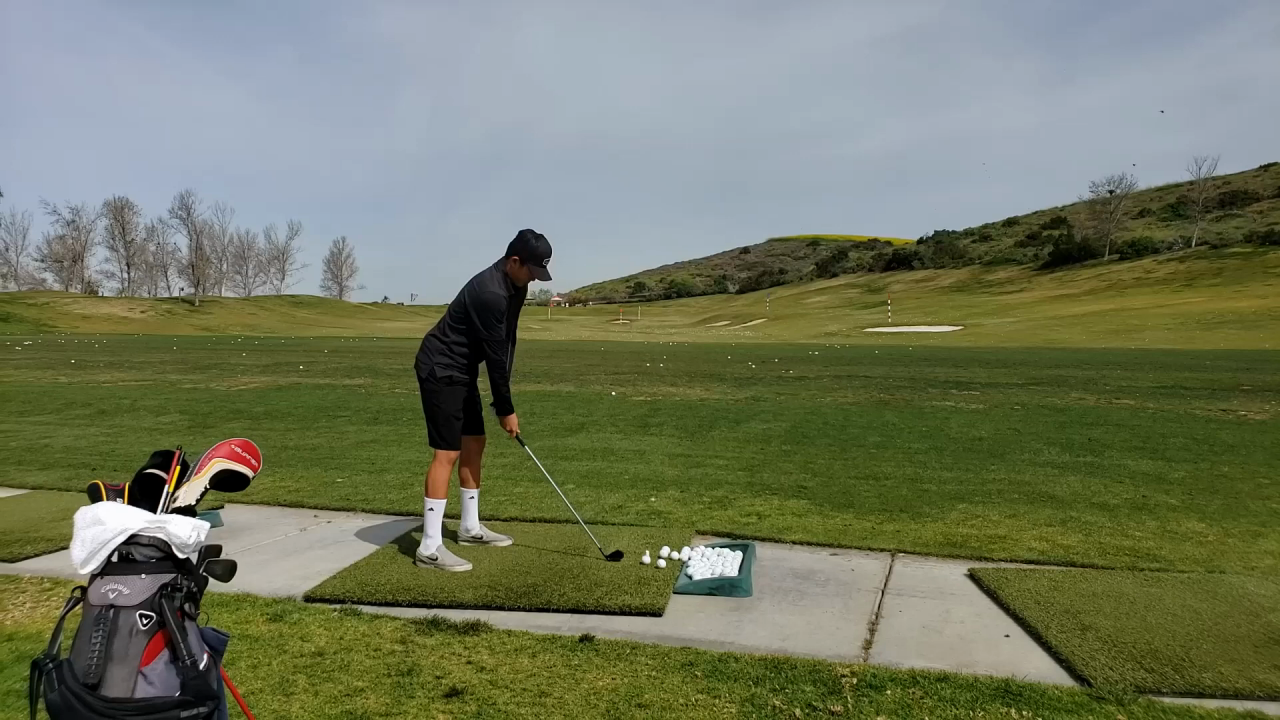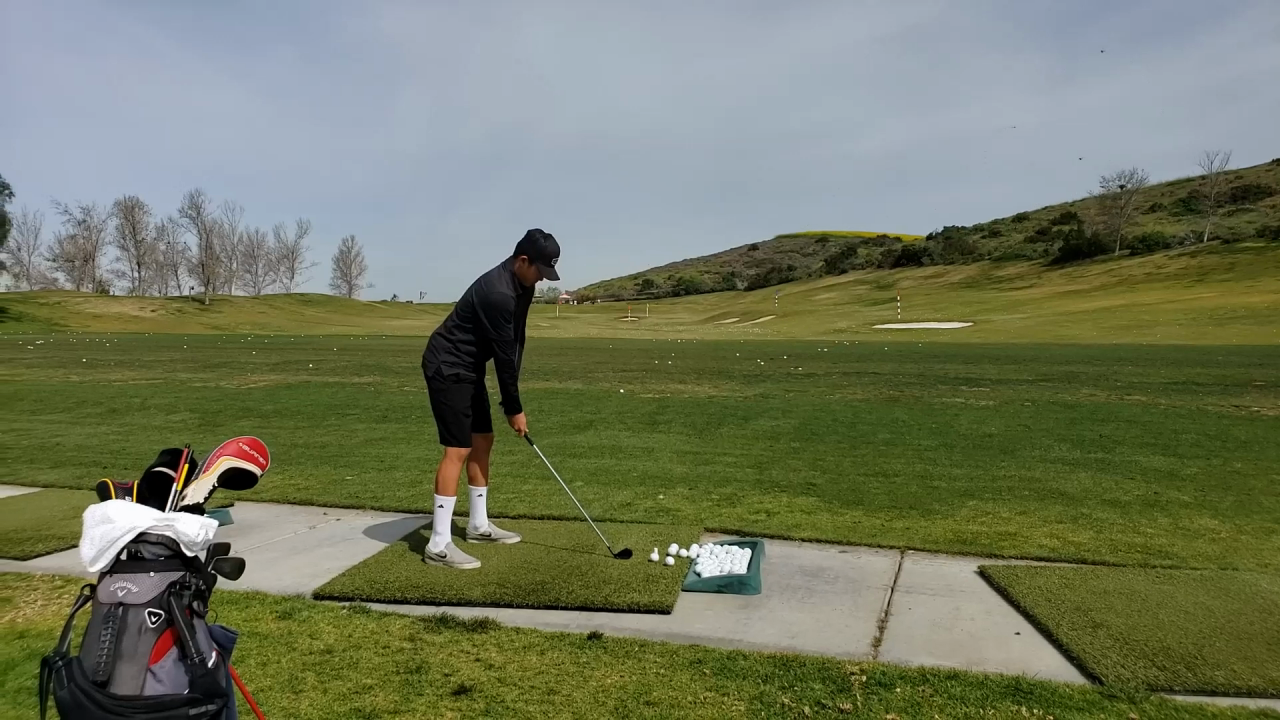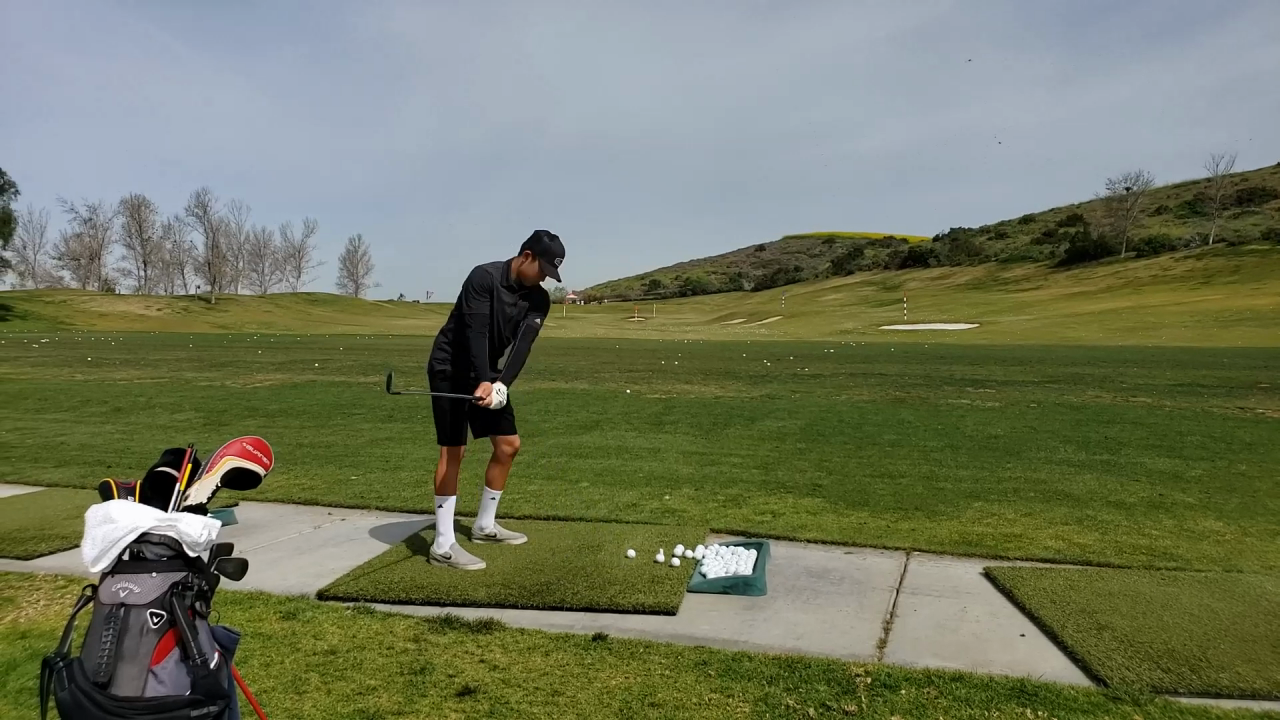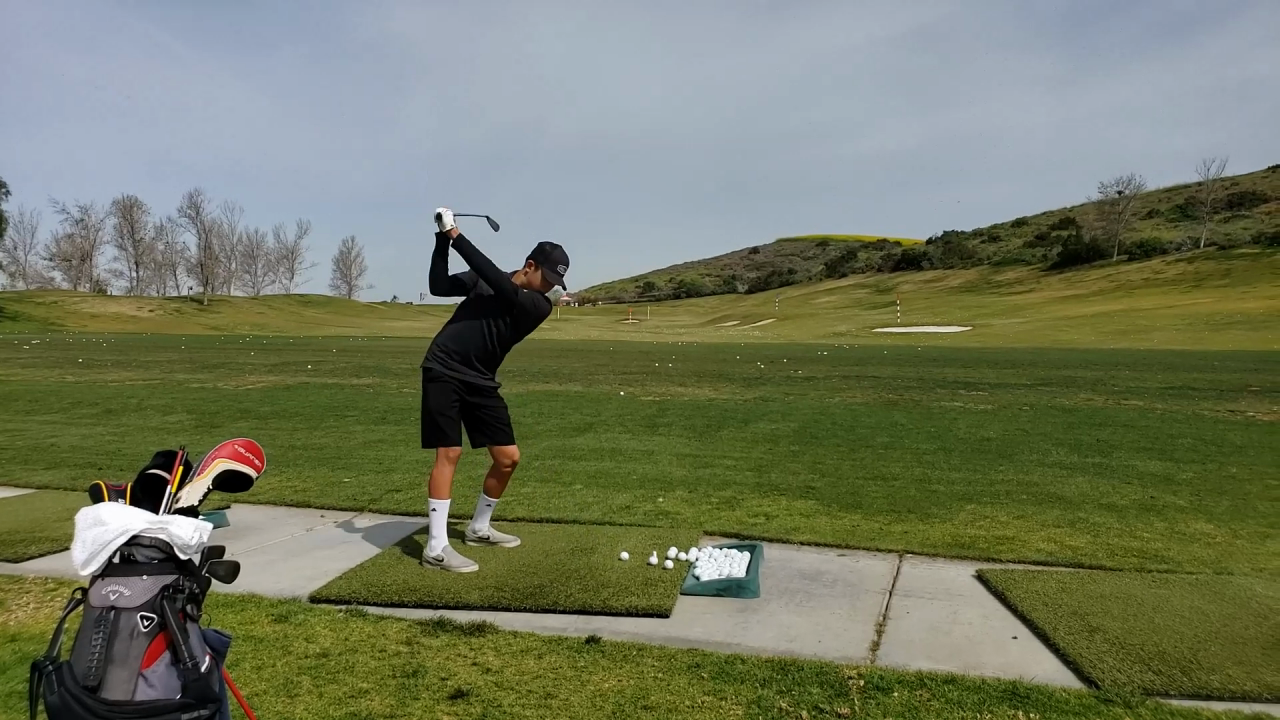
dt=0.4s
person 1, frame 1
left shoulder: (516, 287)
right shoulder: (490, 293)
left elbow: (508, 343)
right elbow: (495, 354)
left wrist: (502, 401)
right wrist: (506, 409)
left hip: (462, 370)
right hip: (440, 370)
left knee: (474, 444)
right knee: (447, 453)
left ankle: (470, 528)
right ankle: (430, 547)
person 1, frame 2
left shoulder: (523, 287)
right shoulder: (497, 293)
left elbow: (517, 343)
right elbow: (503, 354)
left wrist: (511, 401)
right wrist: (514, 408)
left hip: (470, 368)
right hip: (447, 367)
left knee: (482, 441)
right knee: (457, 450)
left ankle: (478, 525)
right ankle: (439, 545)
person 1, frame 3
left shoulder: (539, 301)
right shoulder: (484, 276)
left elbow: (521, 346)
right elbow: (476, 333)
left wrist: (499, 384)
right wrist: (482, 379)
left hip: (489, 376)
right hip: (449, 368)
left knee: (509, 446)
right knee: (453, 450)
left ankle: (485, 525)
right ankle: (443, 544)
person 1, frame 4
left shoulder: (539, 307)
right shoulder: (485, 277)
left elbow: (500, 286)
right elbow: (438, 287)
left wrist: (459, 237)
right wrist: (443, 240)
left hip: (480, 380)
right hip: (443, 371)
left knee: (507, 458)
right knee: (449, 451)
left ankle: (479, 527)
right ankle: (436, 547)
